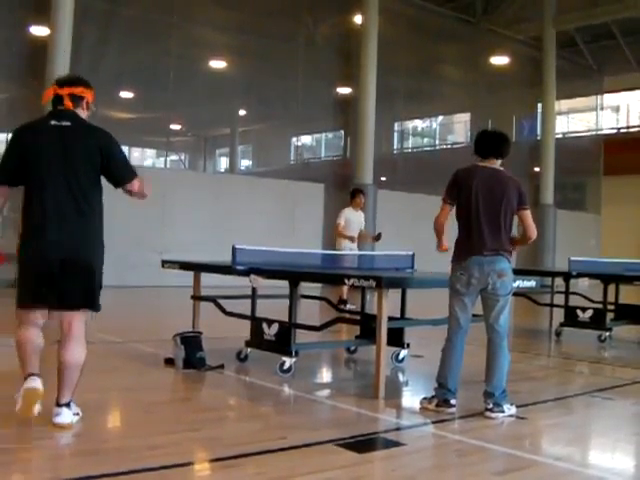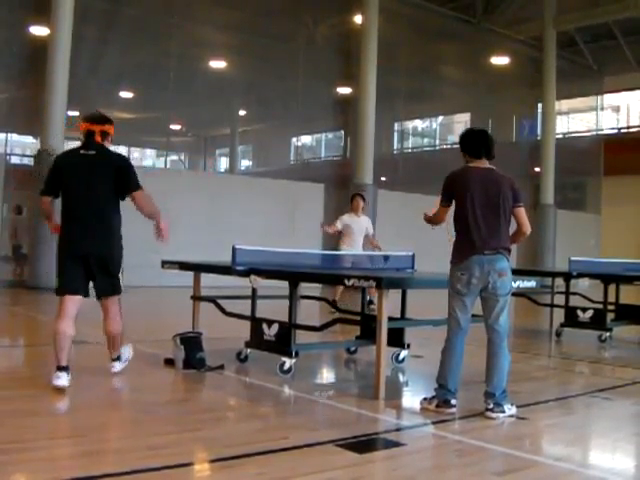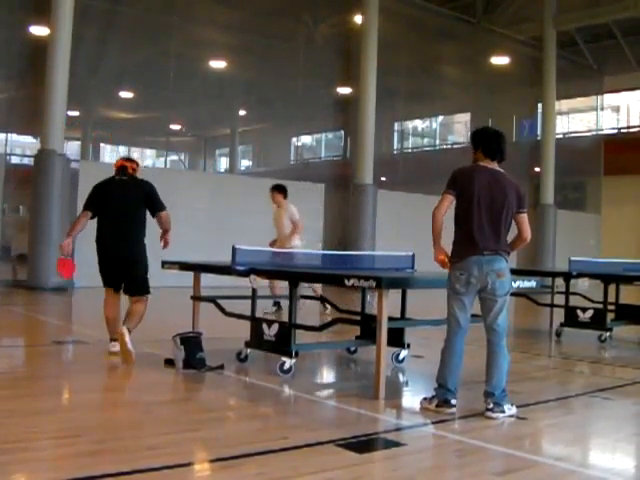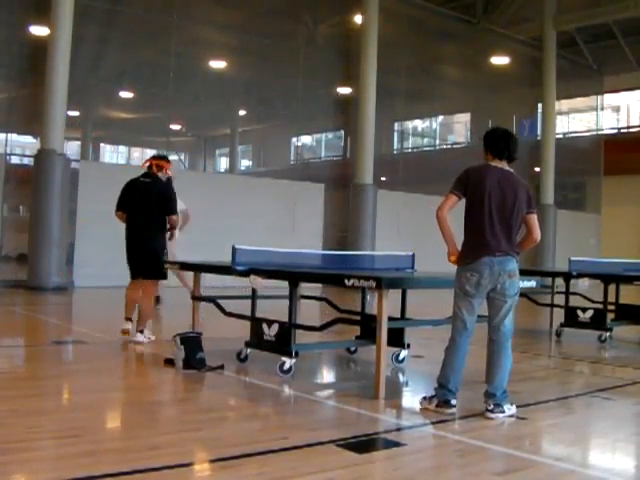
dt=0.7s
person 1, frame 1
left shoulder: (462, 176)
right shoulder: (512, 184)
left elbow: (440, 221)
right elbow: (531, 233)
left wrist: (440, 241)
left hip: (466, 263)
right hip: (499, 265)
left knee: (456, 332)
right knee: (498, 335)
left ankle: (445, 396)
right ankle: (496, 401)
person 1, frame 2
left shoulder: (456, 178)
right shoulder: (506, 182)
left elbow: (439, 218)
right elbow: (525, 229)
left wrist: (428, 217)
left hip: (466, 263)
right hip: (499, 264)
left knee: (456, 332)
right knee: (498, 335)
left ankle: (445, 396)
right ankle: (496, 401)
person 1, frame 3
left shoulder: (463, 175)
right shoulder: (512, 186)
left elbow: (439, 212)
right elbow: (525, 235)
left wrist: (438, 248)
left hip: (464, 263)
right hip: (497, 266)
left knee: (456, 332)
right knee: (497, 335)
left ankle: (445, 396)
right ankle: (496, 401)
person 1, frame 4
left shoulder: (473, 175)
right shoulder: (522, 187)
left elbow: (442, 211)
right elbow: (534, 235)
left wrist: (453, 247)
left hip: (475, 264)
right hip: (508, 266)
left knee: (461, 333)
right knee: (501, 337)
left ankle: (445, 396)
right ankle: (496, 401)
person 2, frame 1
right shoulder: (96, 137)
right elbow: (133, 185)
right wrist: (143, 191)
left hip: (37, 246)
right hip: (84, 248)
left knee: (30, 321)
right knee: (74, 328)
left ankle: (32, 380)
right ankle: (64, 406)
person 2, frame 2
left shoulder: (62, 160)
right shoulder: (117, 161)
left elbow: (46, 200)
right elbow: (139, 197)
left wrist: (52, 221)
right wrist: (158, 219)
left hip: (72, 245)
right hip: (107, 246)
left knee: (67, 308)
right knee: (111, 306)
left ankle: (61, 371)
right ankle: (116, 358)
person 2, frame 3
left shoulder: (101, 186)
right shoulder: (145, 186)
left elbow: (85, 215)
right elbow: (163, 216)
left wrist: (69, 237)
right wrist: (166, 233)
left hip: (106, 249)
right hip: (134, 250)
left knee: (112, 293)
right knee: (139, 300)
left ankle: (114, 341)
right ankle: (125, 330)
person 2, frame 4
left shoulder: (130, 185)
right shoulder: (165, 188)
left elbow: (120, 213)
right elbow: (173, 218)
right wrist: (173, 229)
left hip: (133, 242)
right hip: (155, 243)
left knee: (136, 281)
right knee: (149, 288)
left ankle: (128, 321)
right ankle: (140, 332)
person 3, frame 1
left shoulder: (361, 214)
right shoulder: (345, 212)
right elbow: (337, 231)
left wrist: (371, 237)
right wrist: (348, 237)
left hip: (353, 248)
right hip: (343, 247)
left ankle: (342, 300)
right ankle: (343, 301)
person 3, frame 2
left shoulder: (367, 220)
right shoulder: (345, 218)
left elbow: (370, 238)
right elbow: (332, 229)
left wrist: (380, 249)
right wrist: (326, 228)
left hip: (359, 253)
right hip: (345, 252)
left ankle: (371, 302)
right ankle: (335, 302)
person 3, frame 3
left shoulder: (289, 208)
right shoulder: (276, 211)
left elbow: (298, 227)
left wrist: (285, 241)
right wrist: (276, 240)
left hip: (292, 246)
right hip: (280, 247)
left ankle: (322, 300)
right ankle: (276, 304)
person 3, frame 4
right shoulder: (176, 201)
right elbow: (187, 216)
right wrist: (179, 227)
right hip: (171, 238)
left knee: (176, 270)
right ankle: (156, 298)
